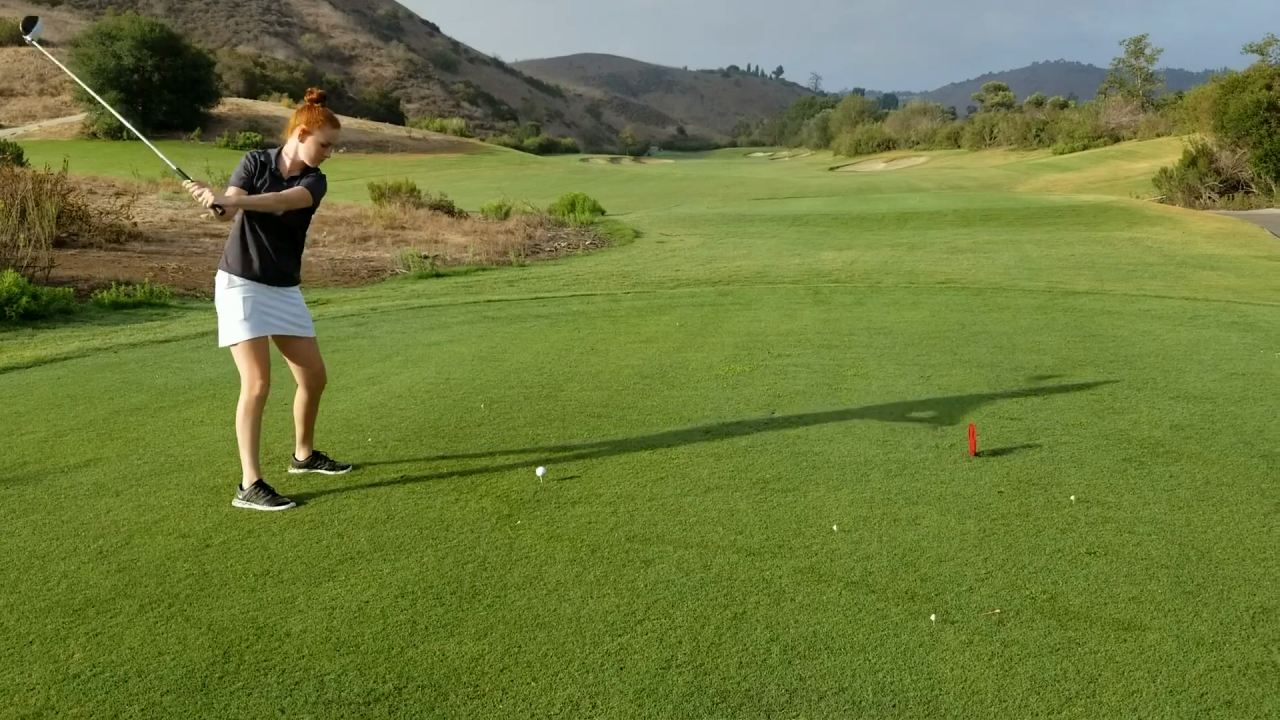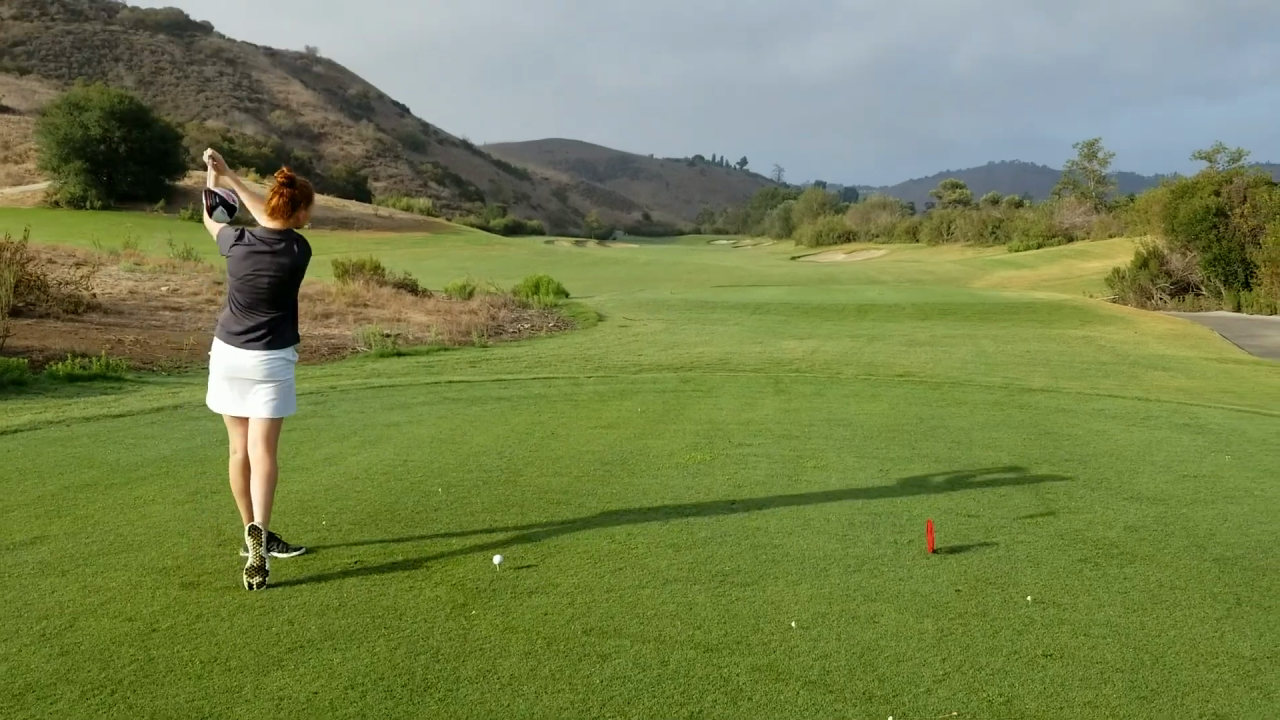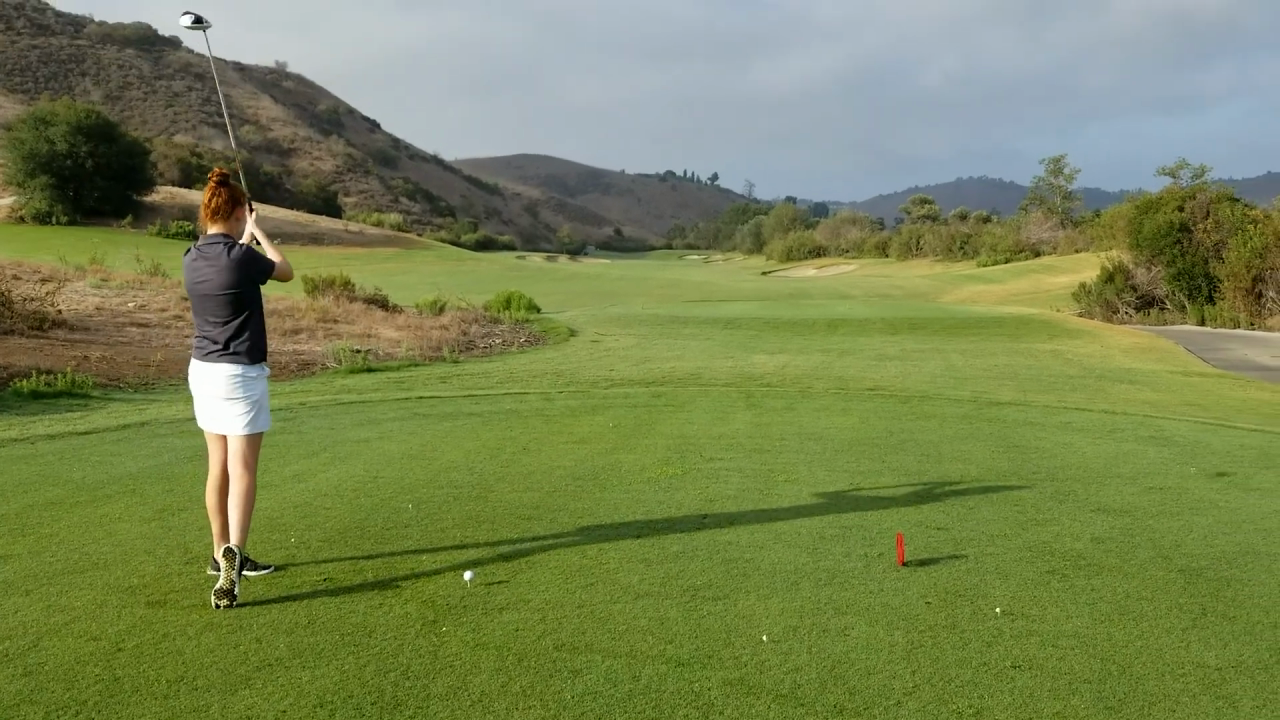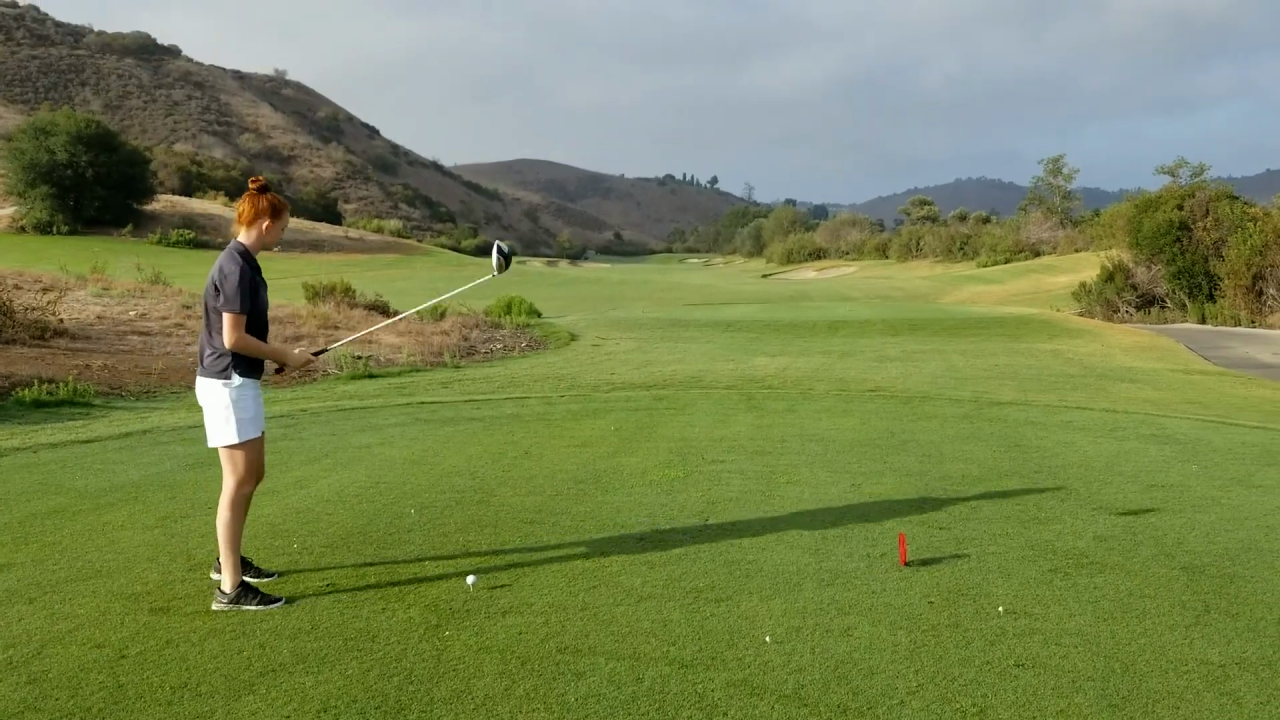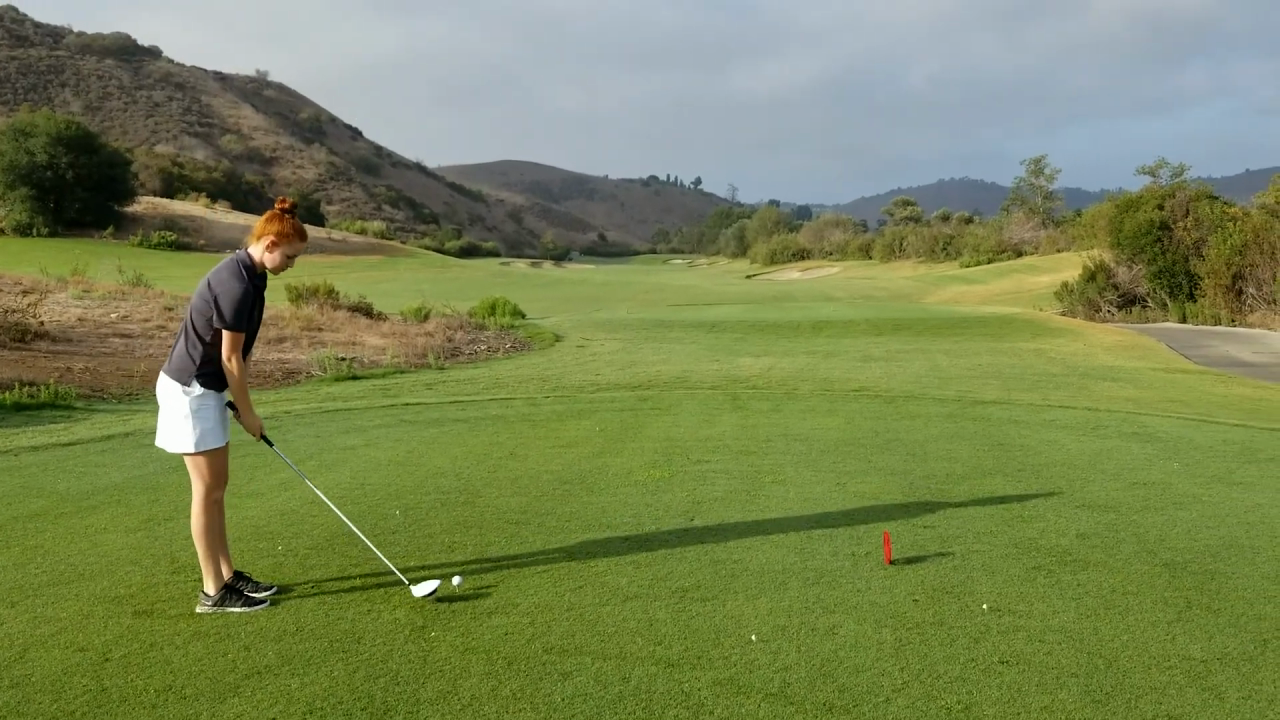
dt=1s
person 1, frame 1
left shoulder: (316, 182)
right shoulder: (254, 163)
left elbow: (283, 202)
right elbow: (226, 209)
left wrist: (234, 199)
right wrist: (215, 197)
left hip: (284, 291)
right hip: (239, 284)
left knee: (315, 378)
right knee: (256, 384)
left ankle: (305, 454)
right ankle: (250, 484)
person 1, frame 2
left shoulder: (234, 242)
right shoulder: (300, 252)
left elbow: (209, 217)
right elbow: (275, 231)
left wrist: (216, 175)
right wrist: (232, 179)
left hip: (227, 353)
right hip: (270, 360)
left knee: (239, 450)
right knee: (262, 451)
left ankle: (256, 536)
right ankle: (259, 531)
person 1, frame 3
left shoulder: (191, 259)
right shoulder: (242, 257)
right elbow: (286, 271)
left wrist: (242, 239)
right wrist: (256, 232)
left hip: (203, 370)
right hip: (240, 374)
left knee: (218, 468)
right knee: (242, 471)
left ankle: (223, 554)
right ankle: (234, 552)
person 1, frame 4
left shoulder: (240, 263)
right shoulder: (237, 268)
right elbow: (233, 339)
left wrist: (279, 354)
right wrist: (284, 357)
left hip: (237, 383)
right hip: (228, 384)
left knee: (252, 476)
right knee: (238, 483)
left ankle: (229, 559)
right ankle: (231, 588)
person 1, frame 5
left shoulder: (251, 274)
right shoulder: (236, 284)
left elbow: (241, 351)
right elbow: (230, 358)
left wrist: (240, 403)
right wrist: (247, 412)
left hip: (206, 388)
right hip: (189, 389)
left knee: (217, 486)
right knee: (208, 490)
left ankle: (227, 575)
right ankle: (213, 592)
